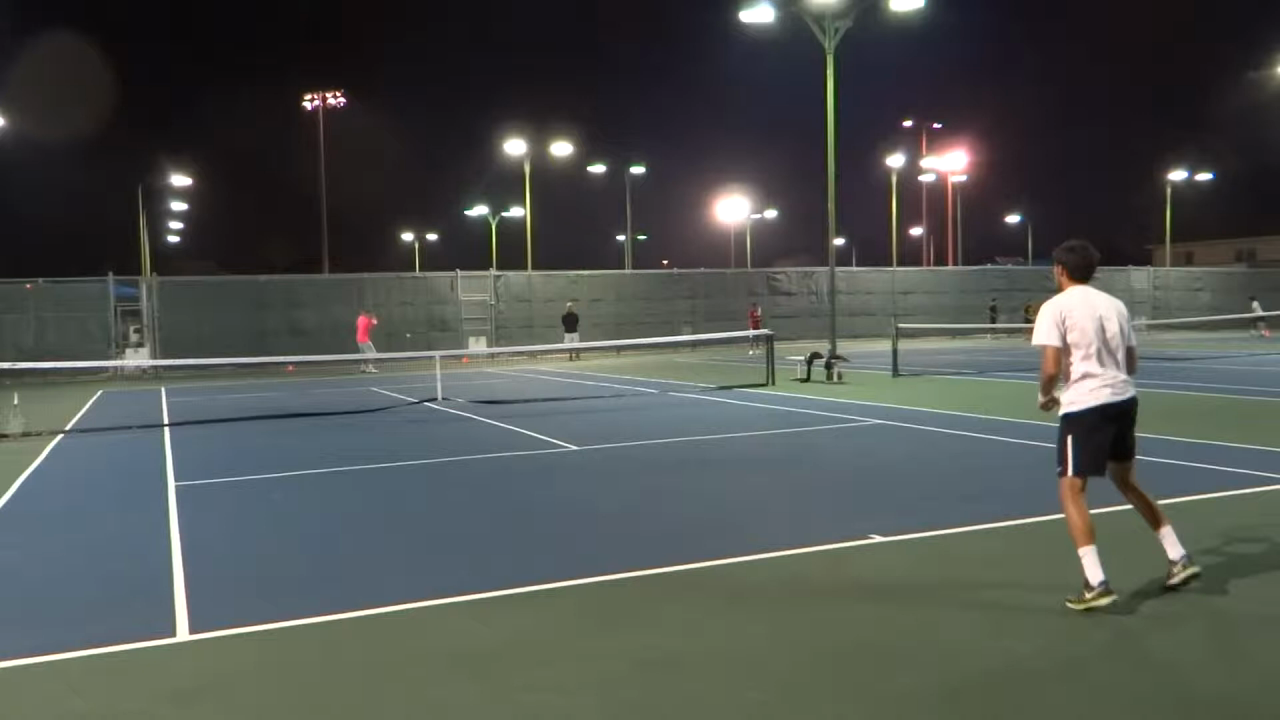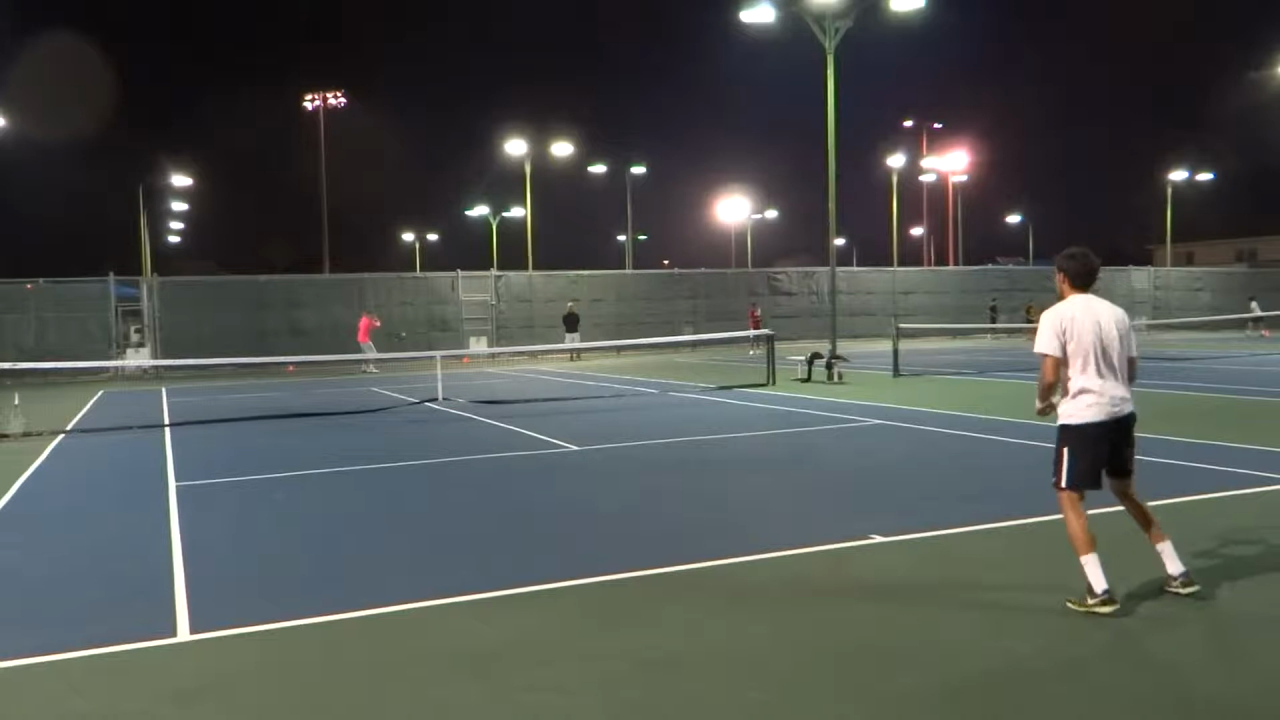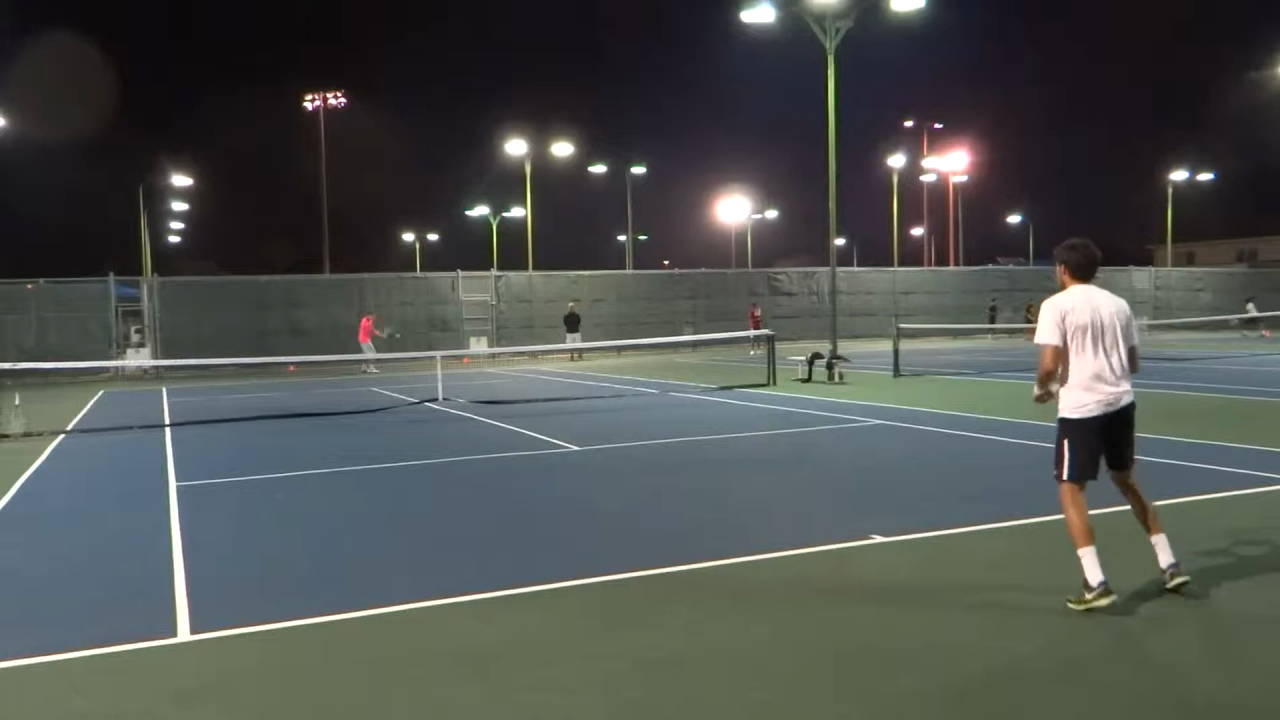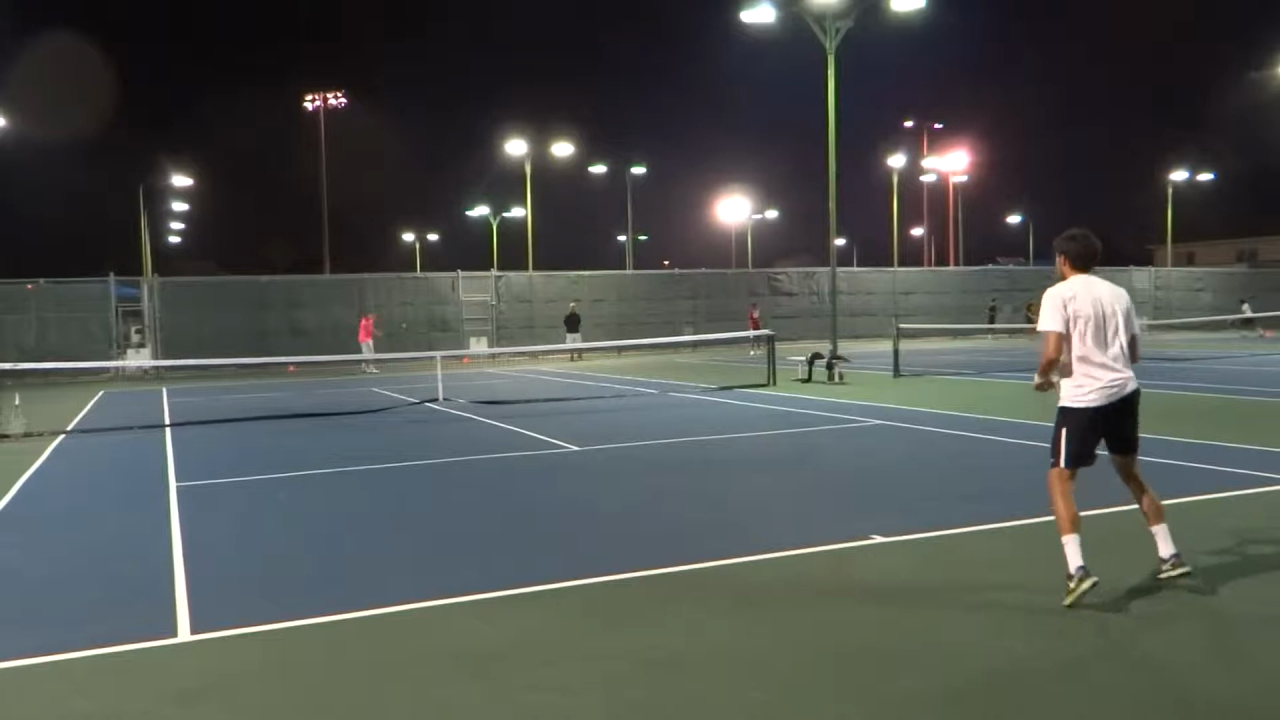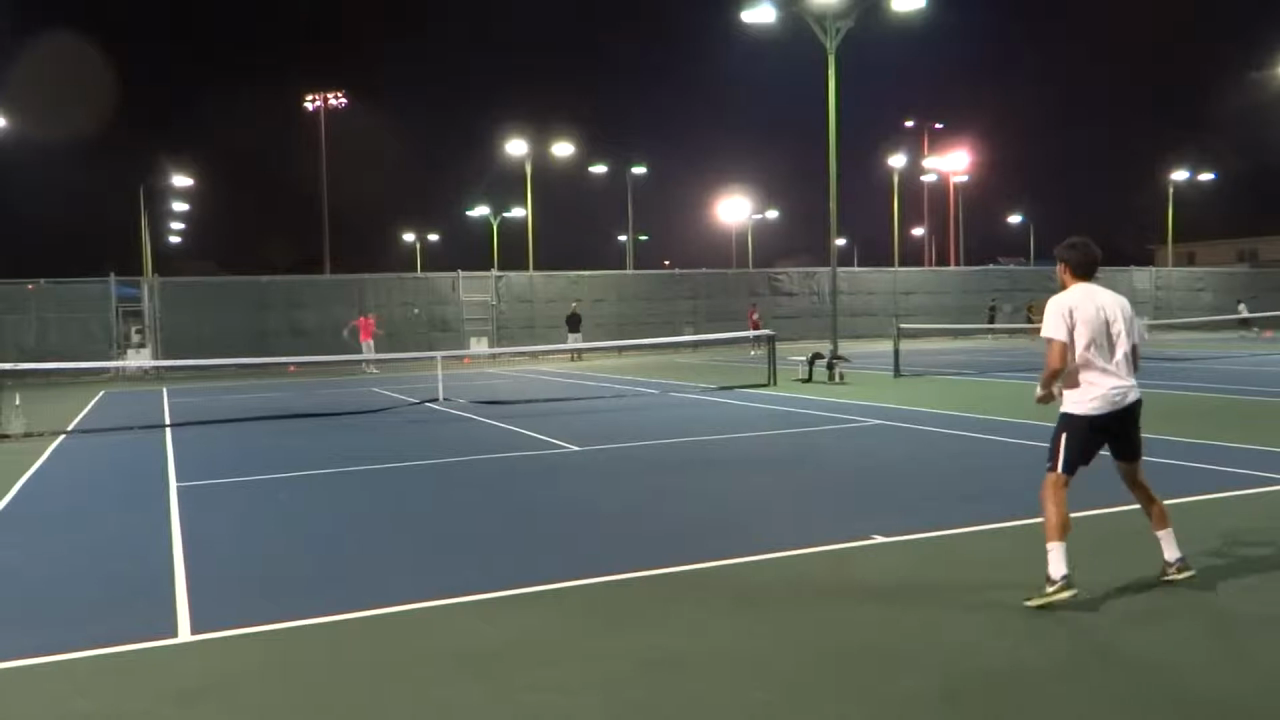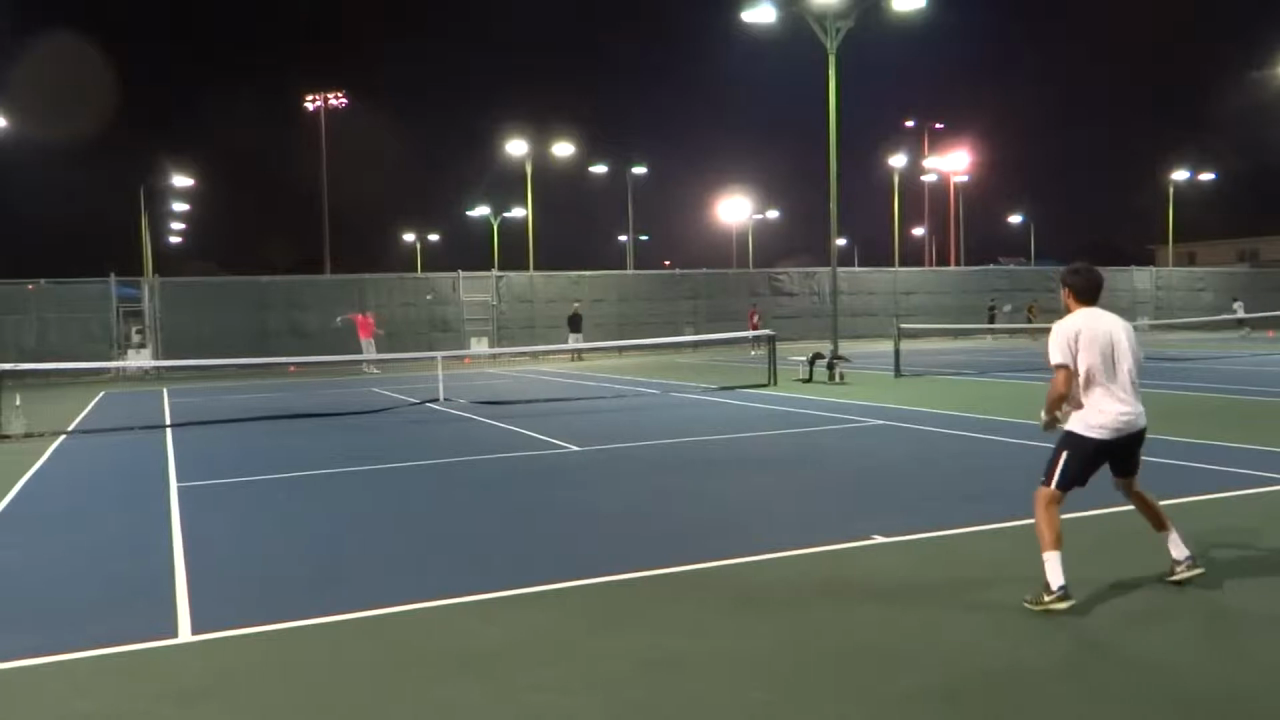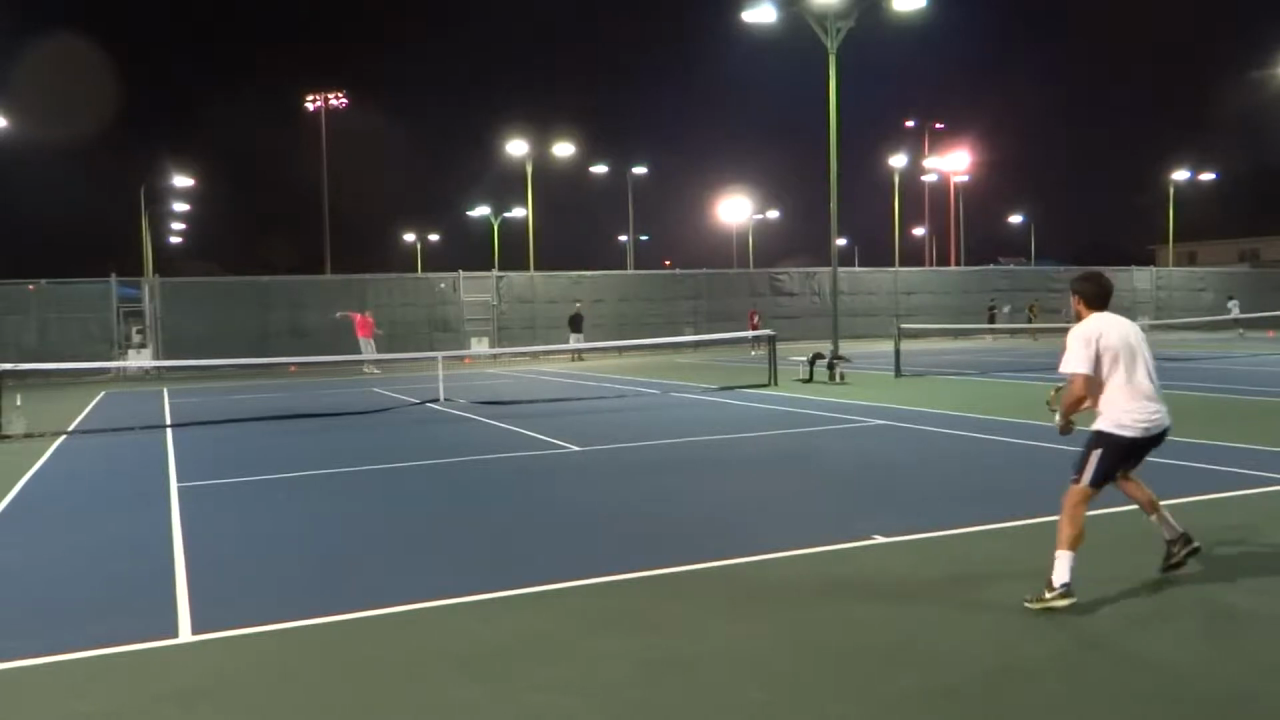
dt=0.1s
person 1, frame 1
left shoulder: (1055, 307)
right shoulder: (1116, 305)
left elbow: (1052, 367)
right elbow: (1131, 363)
left wrist: (1046, 395)
left hip: (1084, 407)
right hip: (1124, 400)
left knee: (1071, 492)
right knee: (1125, 482)
left ankle: (1097, 585)
right ankle: (1179, 558)
person 1, frame 2
left shoulder: (1055, 315)
right shoulder: (1118, 314)
left elbow: (1050, 376)
right elbow: (1131, 373)
left wrist: (1043, 401)
left hip: (1081, 418)
right hip: (1121, 412)
left knee: (1070, 501)
right knee: (1125, 493)
left ankle: (1100, 592)
right ankle: (1178, 573)
person 1, frame 3
left shoulder: (1057, 305)
right shoulder: (1119, 305)
left elbow: (1050, 364)
right elbow: (1133, 363)
left wrist: (1042, 388)
left hip: (1081, 410)
right hip: (1122, 403)
left knee: (1071, 494)
right knee: (1127, 485)
left ankle: (1097, 584)
right ankle: (1169, 565)
person 1, frame 4
left shoulder: (1058, 294)
right shoulder: (1119, 294)
left elbow: (1052, 352)
right elbow: (1134, 353)
left wrist: (1042, 378)
left hip: (1082, 399)
right hip: (1124, 392)
left knee: (1060, 480)
right knee: (1130, 472)
left ankle: (1078, 570)
right ankle: (1169, 555)
person 1, frame 5
left shoulder: (1061, 303)
right shoulder: (1121, 302)
left elbow: (1058, 361)
right elbow: (1134, 362)
left wrist: (1043, 388)
left hip: (1086, 407)
right hip: (1128, 401)
left knee: (1053, 486)
right knee: (1133, 478)
left ankle: (1058, 578)
right ankle: (1174, 560)
person 1, frame 6
left shoulder: (1066, 328)
right shoulder: (1122, 325)
left elbow: (1061, 387)
right elbow: (1130, 380)
left wrist: (1048, 414)
left hip: (1090, 428)
right hip: (1132, 423)
left knee: (1046, 500)
right knee: (1129, 489)
left ankle: (1055, 588)
right ankle: (1183, 558)
person 1, frame 7
left shoulder: (1083, 332)
right shoulder: (1127, 326)
left elbow: (1079, 392)
left wrist: (1062, 416)
right wrist: (1088, 403)
left hip: (1121, 426)
right hip: (1153, 423)
left knee: (1075, 500)
right knee: (1122, 476)
left ankle: (1059, 586)
right ankle: (1178, 537)
